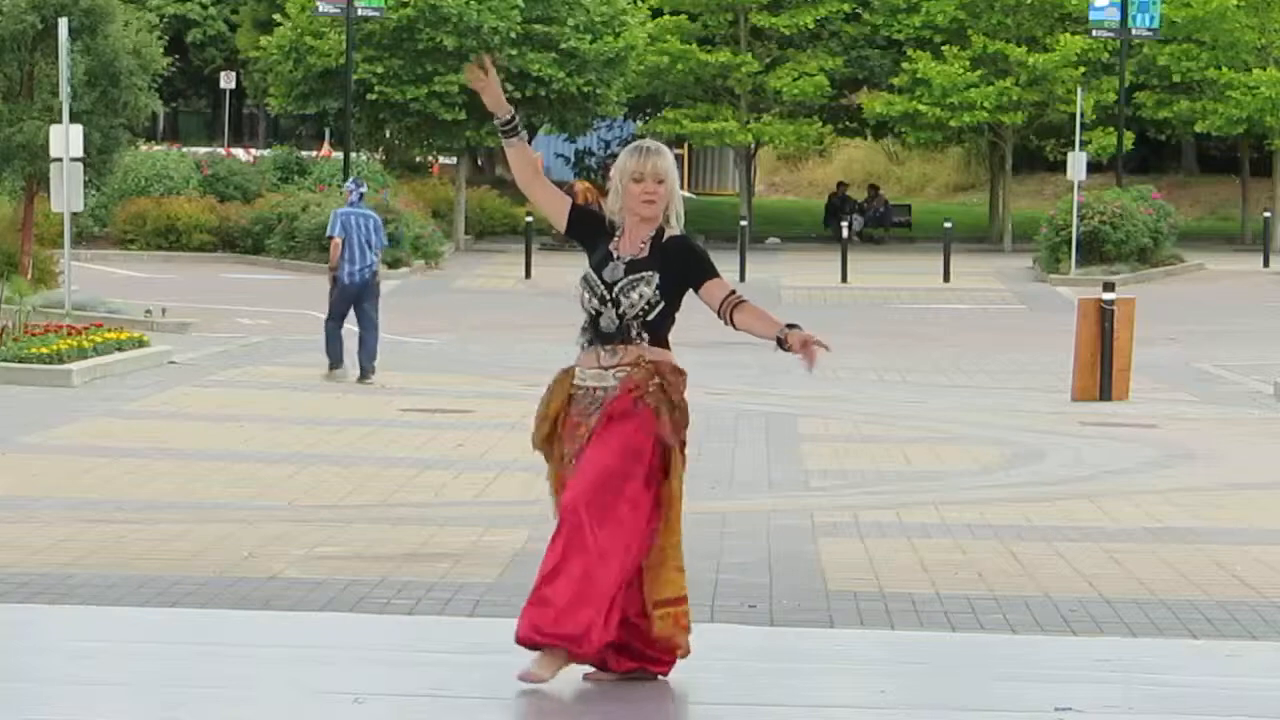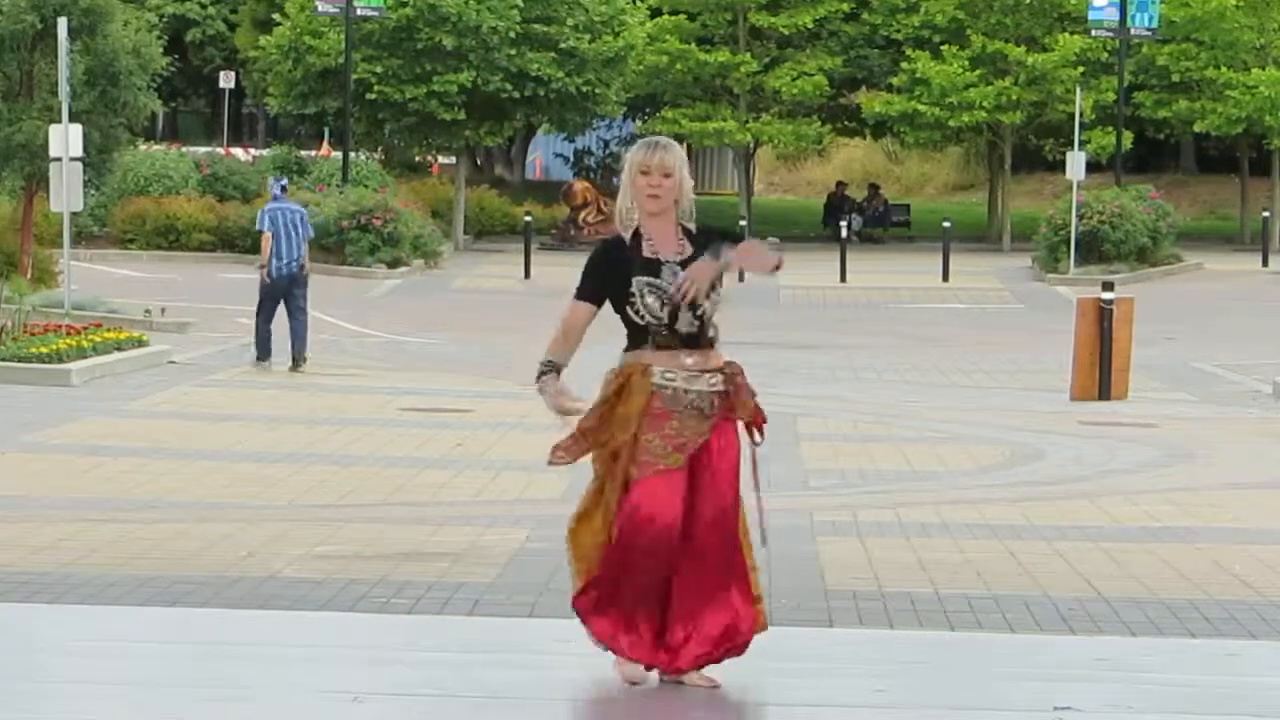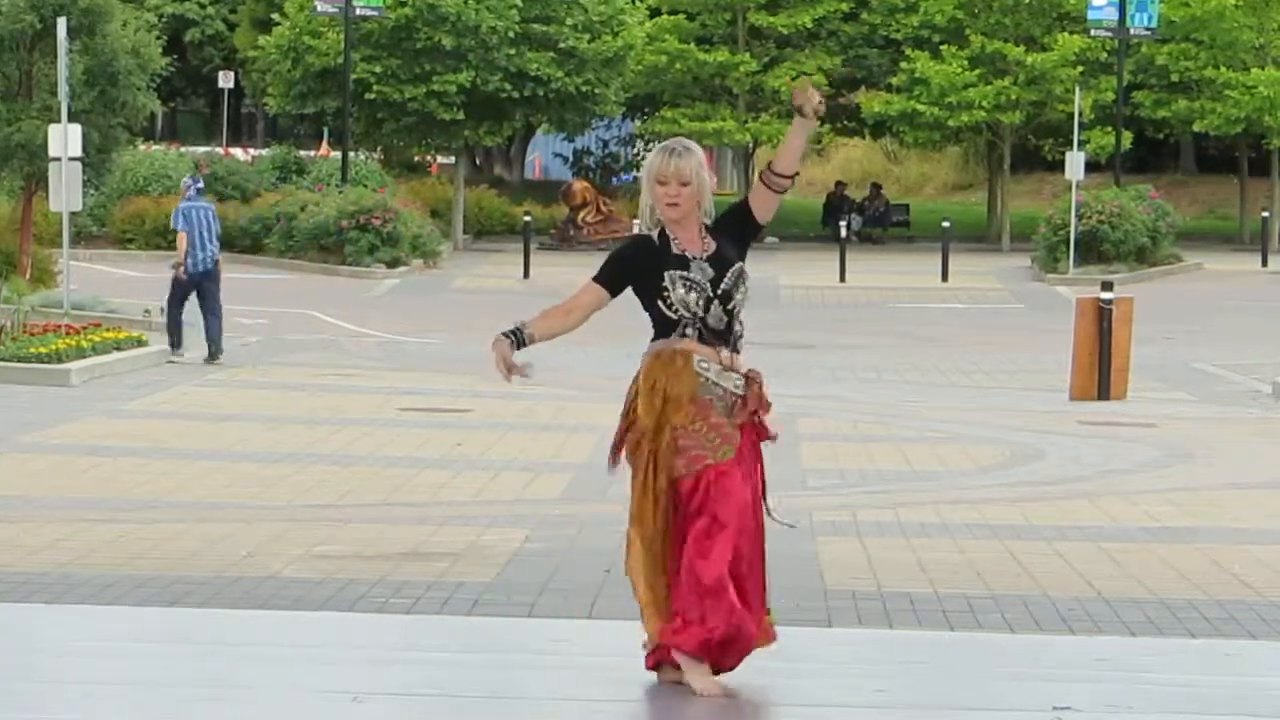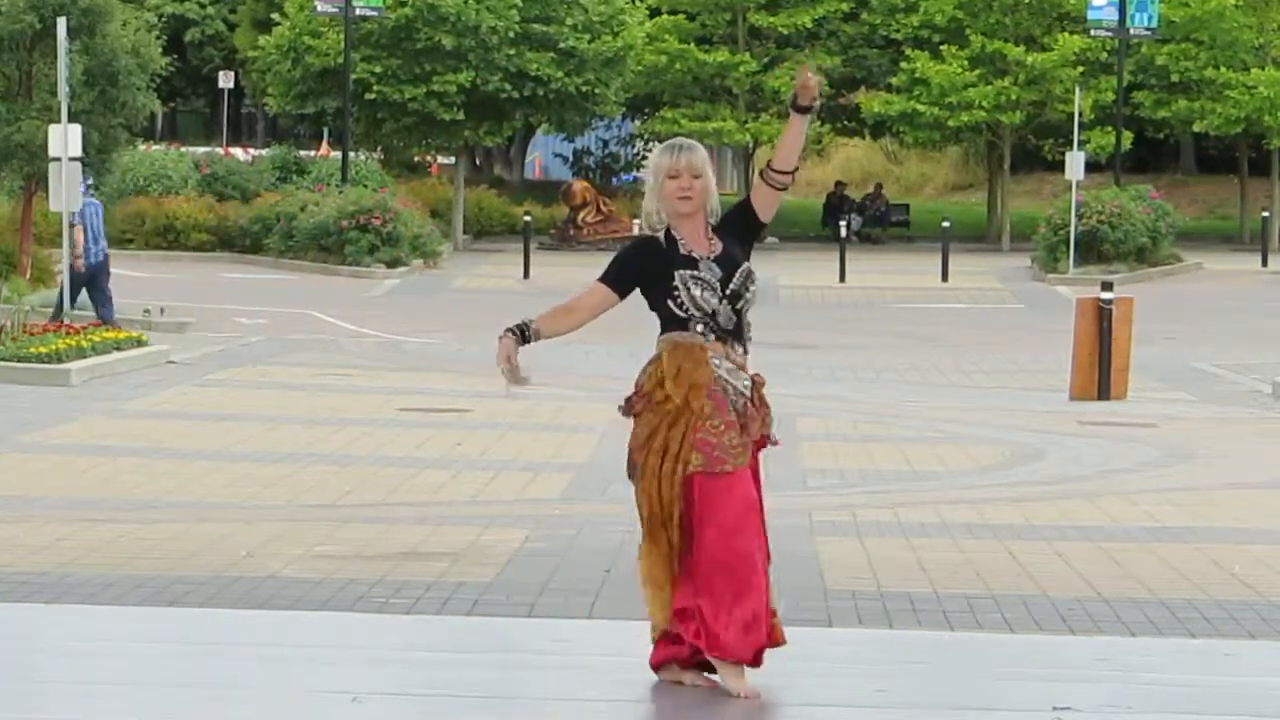
dt=1s
person 1, frame 1
left shoulder: (680, 252)
right shoulder: (596, 233)
left elbow: (732, 305)
right elbow: (532, 182)
left wrist: (785, 334)
right wrist: (501, 109)
left hip: (640, 401)
right hip: (588, 398)
left knee: (606, 516)
right knee: (603, 519)
left ankle: (565, 639)
right ankle: (631, 653)
person 1, frame 2
left shoulder: (707, 241)
right shoulder: (613, 253)
left elbow: (770, 258)
right elbow: (571, 327)
left wrist: (720, 259)
right wrist: (549, 378)
left hip: (710, 403)
right hip: (647, 400)
left knee: (709, 528)
right knee: (650, 516)
left ankle: (686, 650)
right ankle: (629, 635)
person 1, frame 3
left shoulder: (730, 234)
right shoulder: (639, 250)
left elbow: (777, 180)
right elbow: (576, 307)
left wrist: (804, 116)
right wrist: (512, 339)
left hip: (730, 401)
right hip: (676, 395)
left knee: (731, 526)
right knee: (710, 514)
left ankle: (674, 655)
right ankle: (689, 645)
person 1, frame 4
left shoulder: (733, 235)
right shoulder: (644, 252)
left elbow: (778, 176)
right elbow: (582, 307)
left wrist: (802, 105)
right wrist: (518, 335)
left hip: (733, 396)
right hip: (684, 394)
left knee: (726, 522)
right knee: (722, 516)
left ankle: (680, 653)
right ankle: (721, 645)
person 2, frame 1
left shoulder: (340, 214)
right shoulder: (374, 217)
left elbow: (336, 242)
left wrist: (332, 268)
left hip: (346, 277)
right hip: (369, 277)
left knee: (334, 321)
right knee: (368, 325)
left ankle: (336, 366)
right ankle: (367, 372)
person 2, frame 2
left shoulder: (268, 210)
right shoulder: (300, 211)
left elbow: (267, 237)
left wrist: (263, 265)
right wrist: (305, 268)
left hip: (275, 270)
right hip: (297, 270)
left knee: (265, 314)
right knee: (298, 315)
left ankle: (263, 358)
right ankle: (298, 360)
person 2, frame 3
left shoulder: (182, 208)
right shoulder: (210, 208)
left elbow: (182, 237)
left wrist: (179, 263)
left hip: (190, 266)
right hip: (211, 265)
left knee: (174, 305)
right knee: (212, 310)
left ankle: (176, 347)
right ankle: (215, 352)
person 2, frame 4
right shoulder: (97, 204)
left elbow: (78, 229)
left wrist: (78, 255)
left hip: (83, 258)
right hip: (101, 257)
left knee: (66, 298)
right knee: (102, 301)
